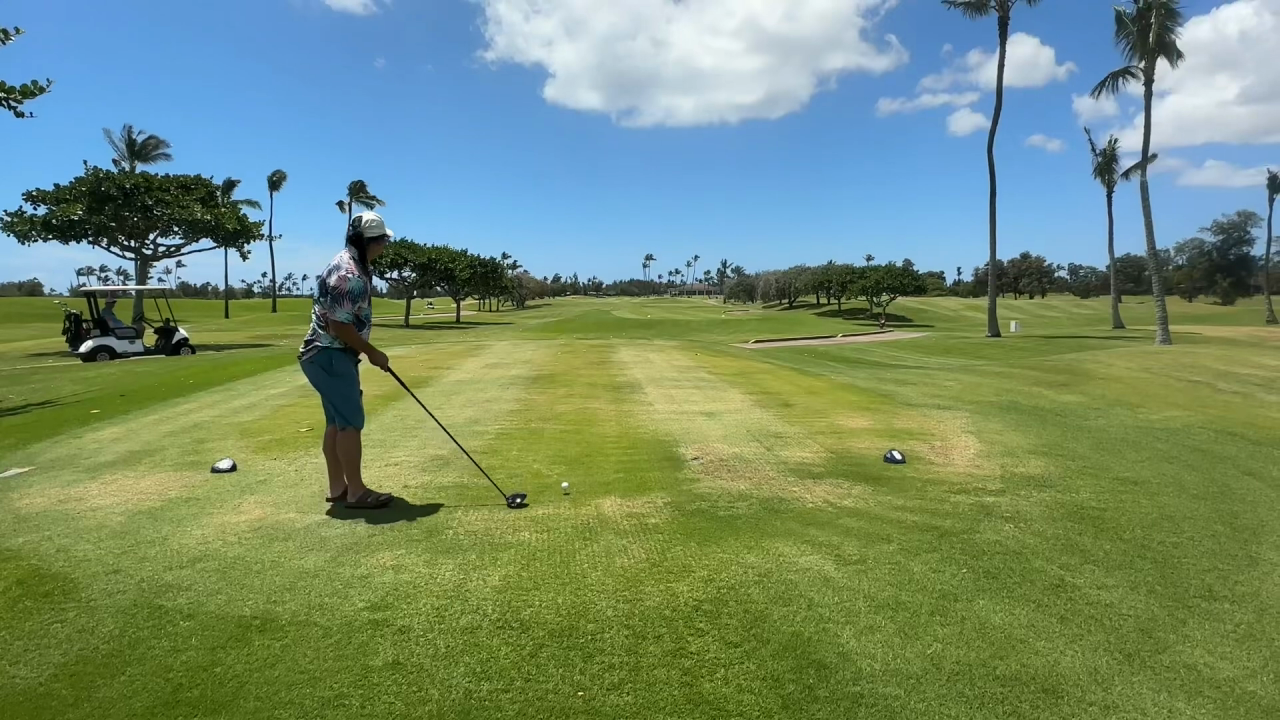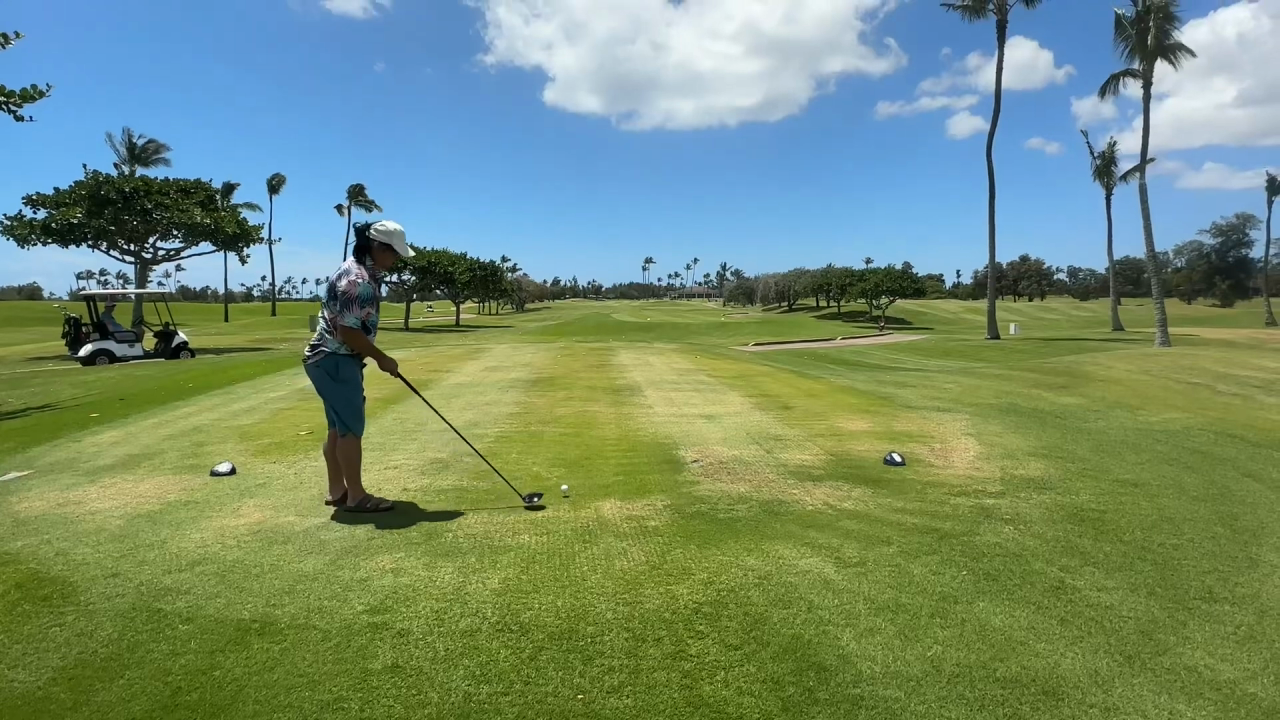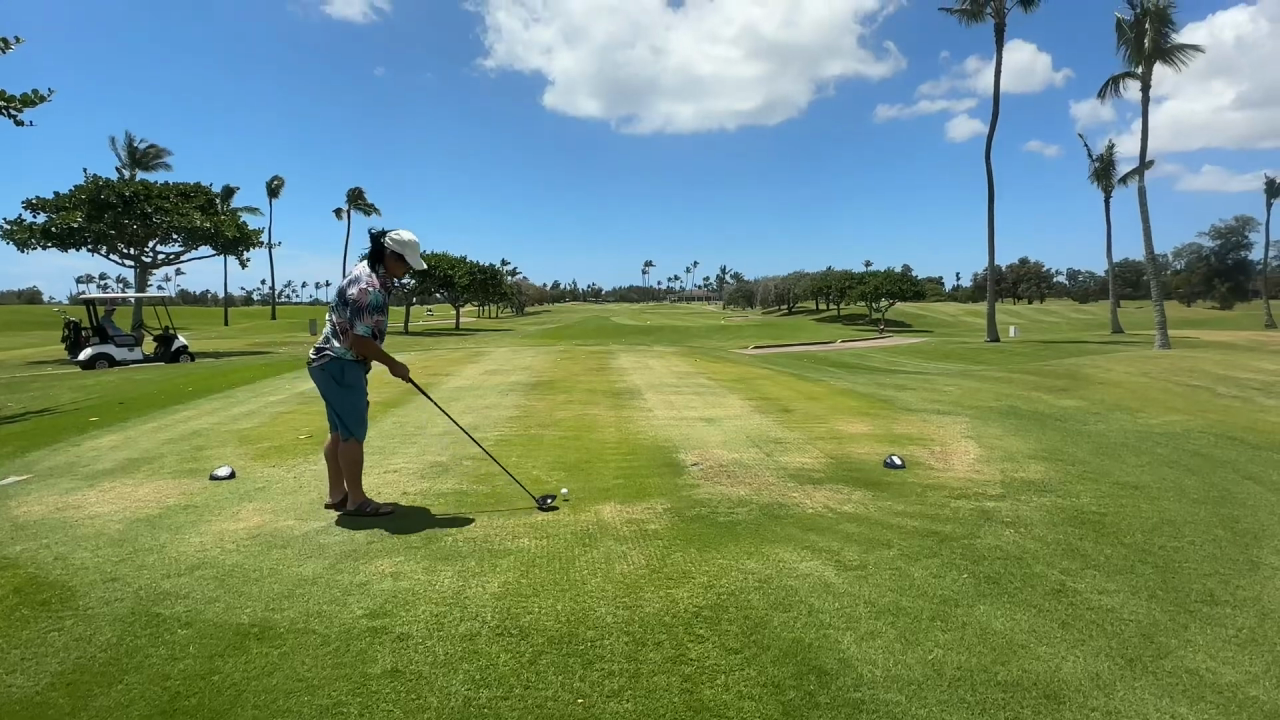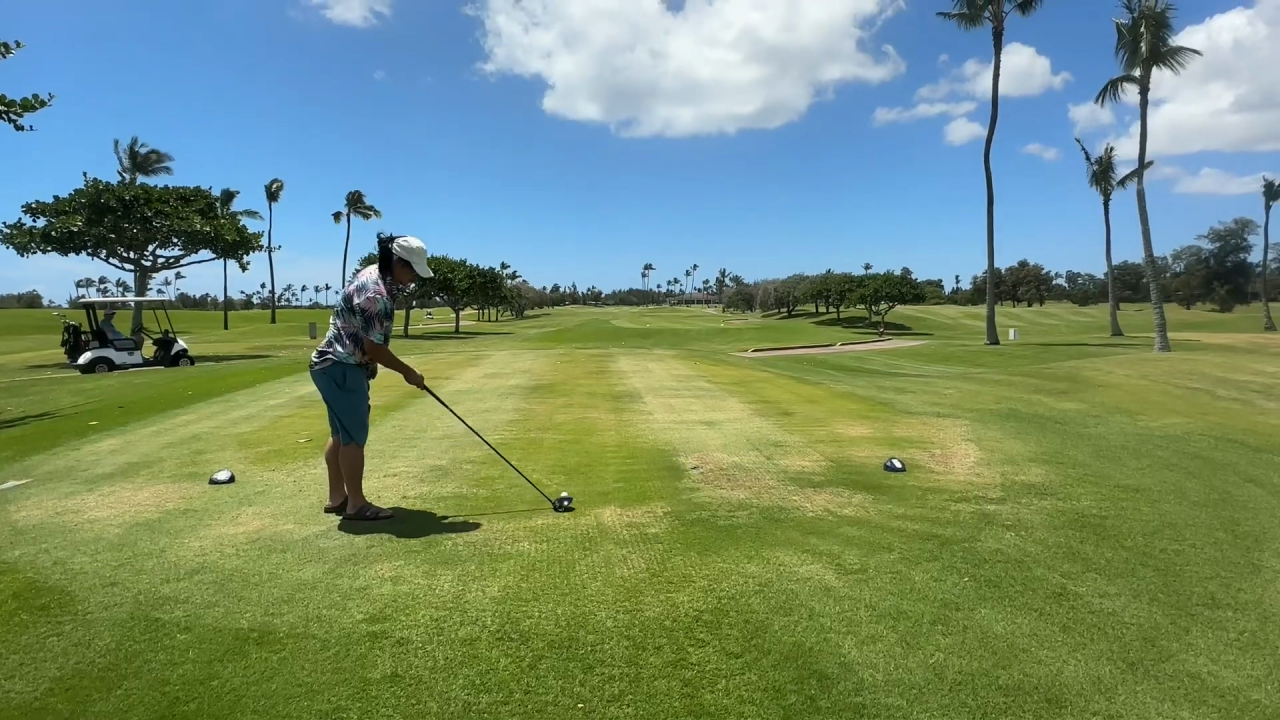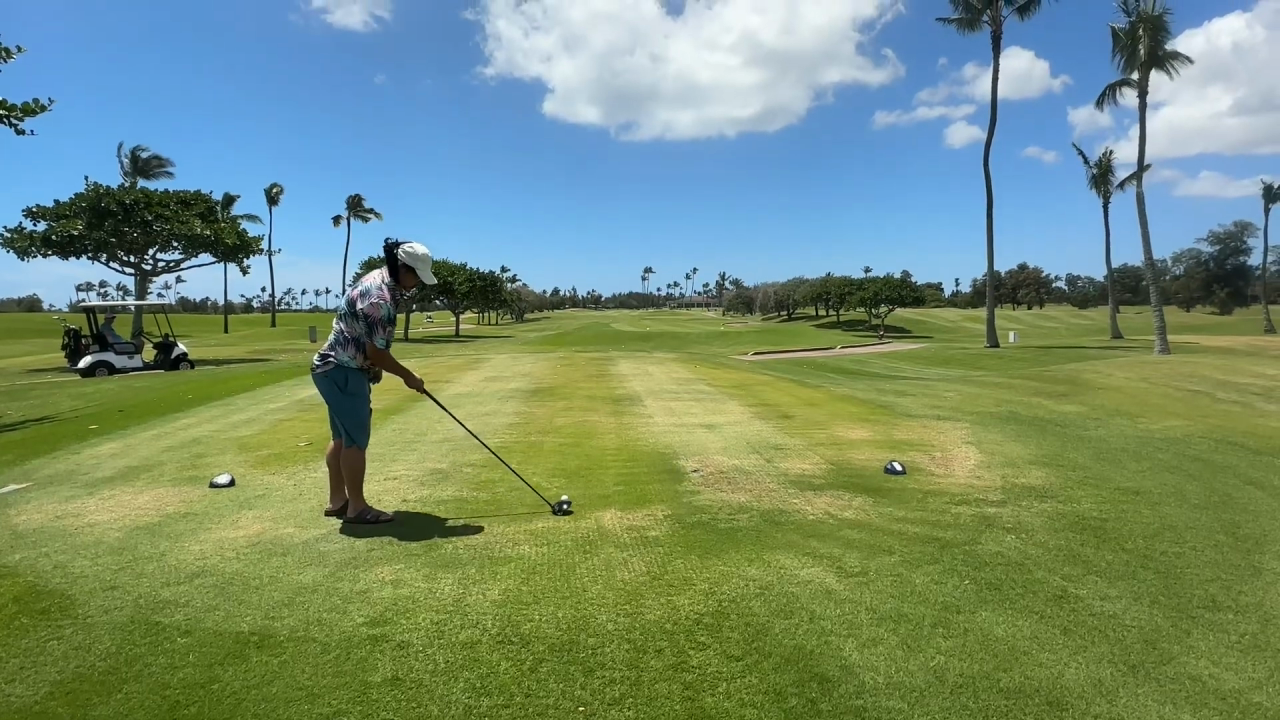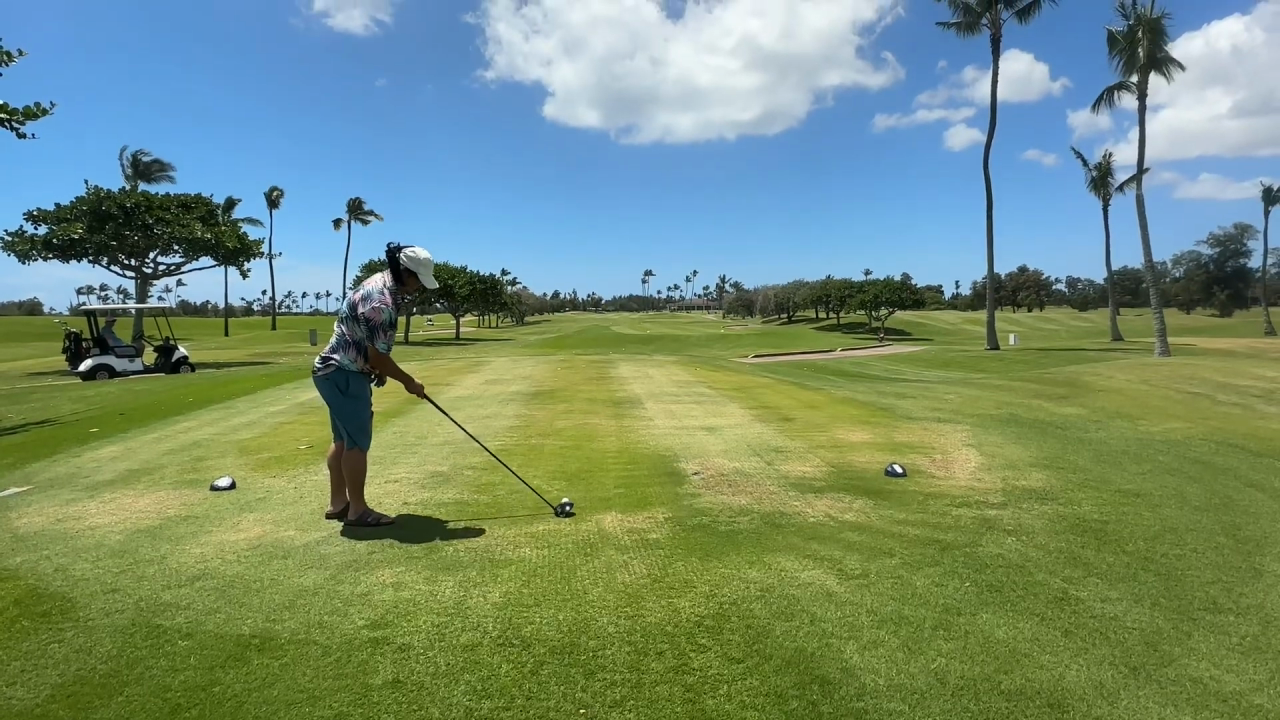
dt=0.3s
person 1, frame 1
left shoulder: (353, 265)
right shoulder: (348, 275)
right elbow: (339, 325)
left wrist: (363, 351)
right wrist: (372, 352)
left hip: (332, 355)
right hip: (329, 356)
left knee: (337, 422)
right knee: (350, 421)
left ankle: (338, 486)
right ankle: (356, 491)
person 1, frame 2
left shoulder: (363, 270)
right shoulder: (358, 280)
right elbow: (348, 330)
left wrist: (372, 356)
right wrist: (381, 358)
left hip: (331, 358)
right hip: (335, 361)
left knee: (338, 426)
right knee: (350, 427)
left ankle: (337, 490)
right ankle: (355, 496)
person 1, frame 3
left shoulder: (370, 272)
right shoulder: (369, 287)
right elbow: (359, 339)
left wrist: (367, 360)
right wrist: (393, 365)
left hip: (333, 361)
right hip: (339, 364)
left knee: (339, 430)
right knee: (353, 431)
left ankle: (337, 493)
right ankle: (356, 499)
person 1, frame 4
left shoulder: (375, 275)
right shoulder: (375, 294)
right elbow: (374, 347)
left wrist: (370, 364)
right wrist: (407, 372)
left hip: (335, 364)
right hip: (341, 368)
left knee: (340, 434)
right knee: (354, 435)
left ankle: (337, 497)
right ankle: (356, 504)
person 1, frame 5
left shoulder: (379, 278)
right shoulder: (379, 299)
right elbow: (376, 351)
left wrist: (375, 367)
right wrist: (407, 376)
left hip: (335, 367)
right hip: (343, 371)
left knee: (342, 436)
right knee: (356, 438)
left ankle: (338, 500)
right ankle: (356, 507)
person 1, frame 6
left shoulder: (381, 283)
right shoulder: (380, 303)
right elbow: (377, 355)
left wrist: (380, 370)
right wrist: (408, 382)
left hip: (336, 370)
right hip: (344, 374)
left knee: (343, 439)
right knee: (357, 441)
left ankle: (338, 503)
right ankle: (357, 509)
